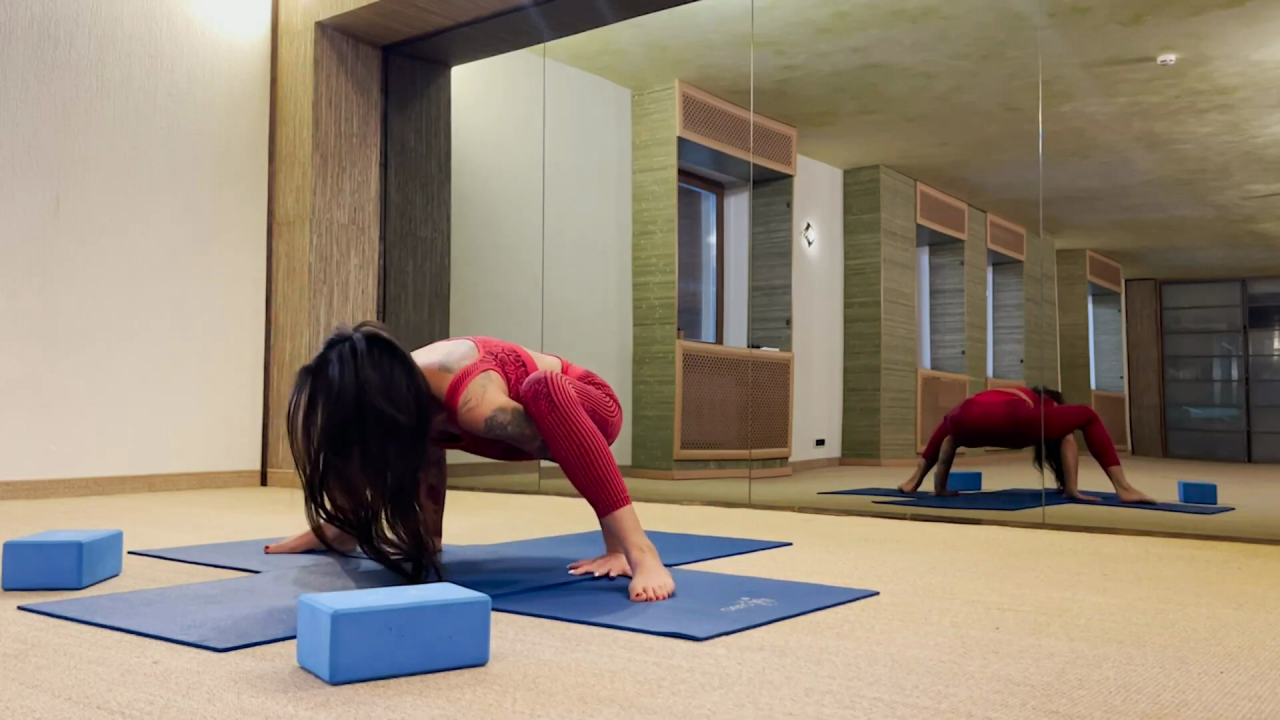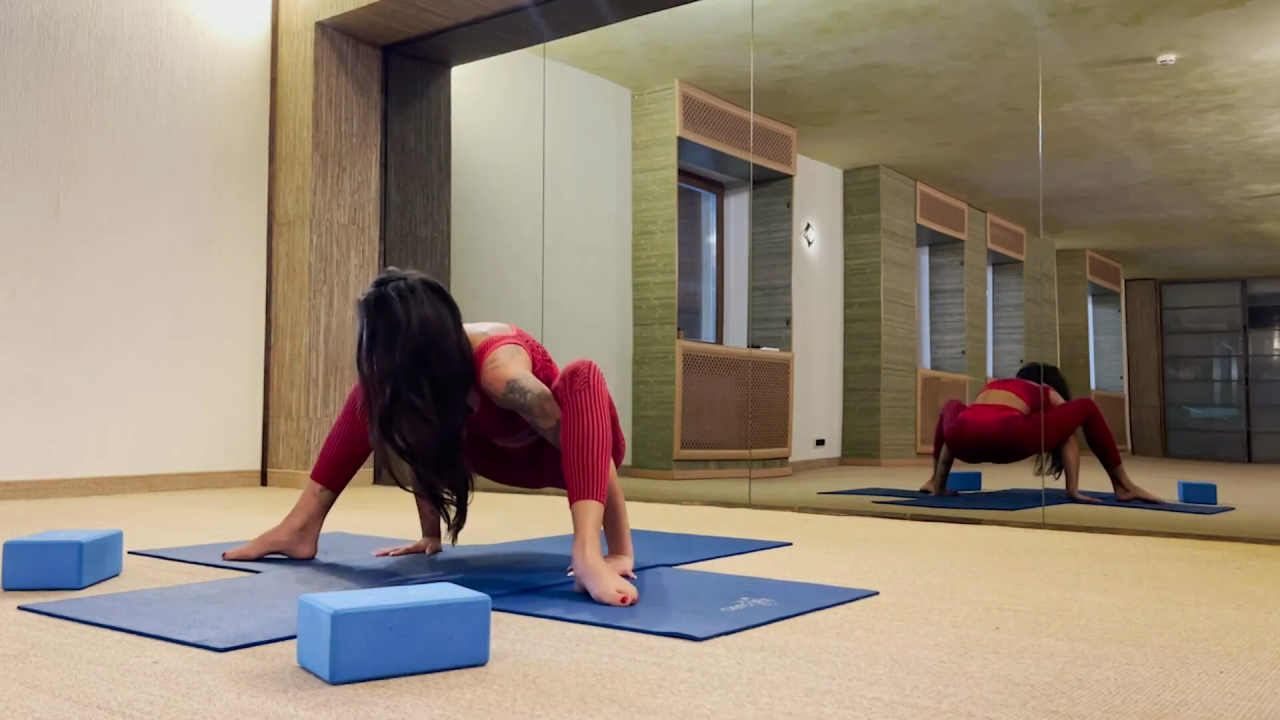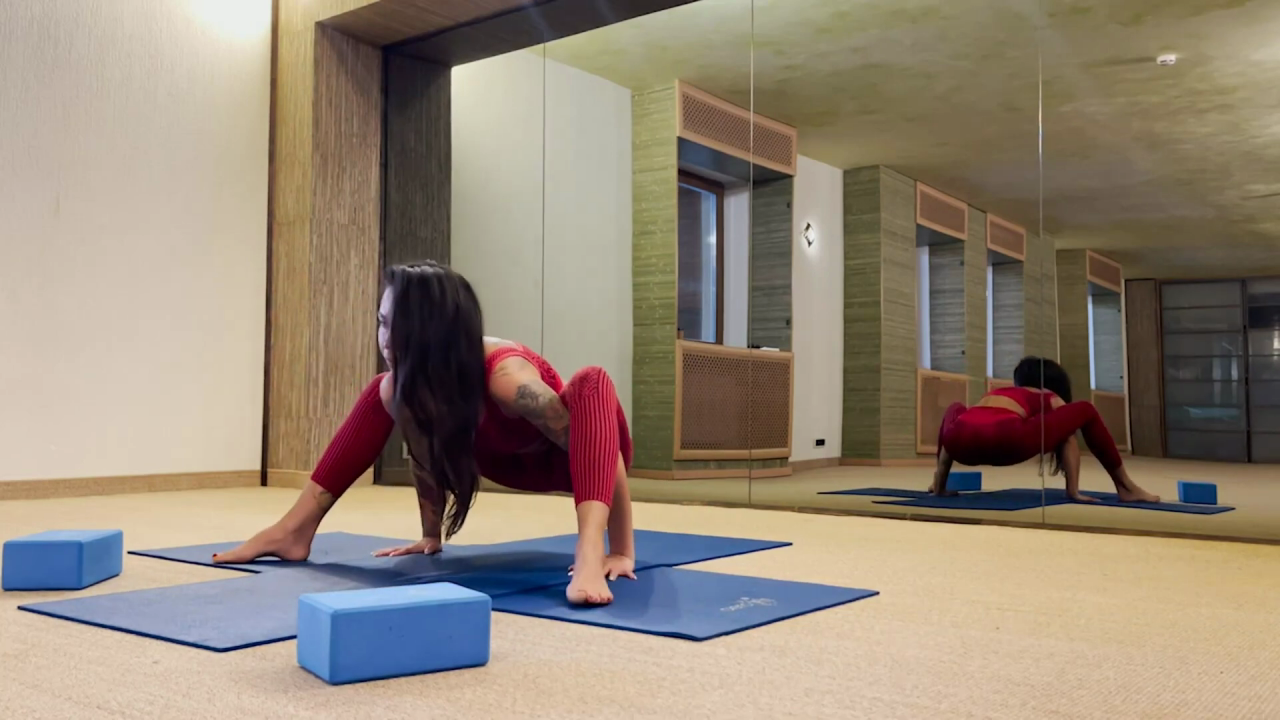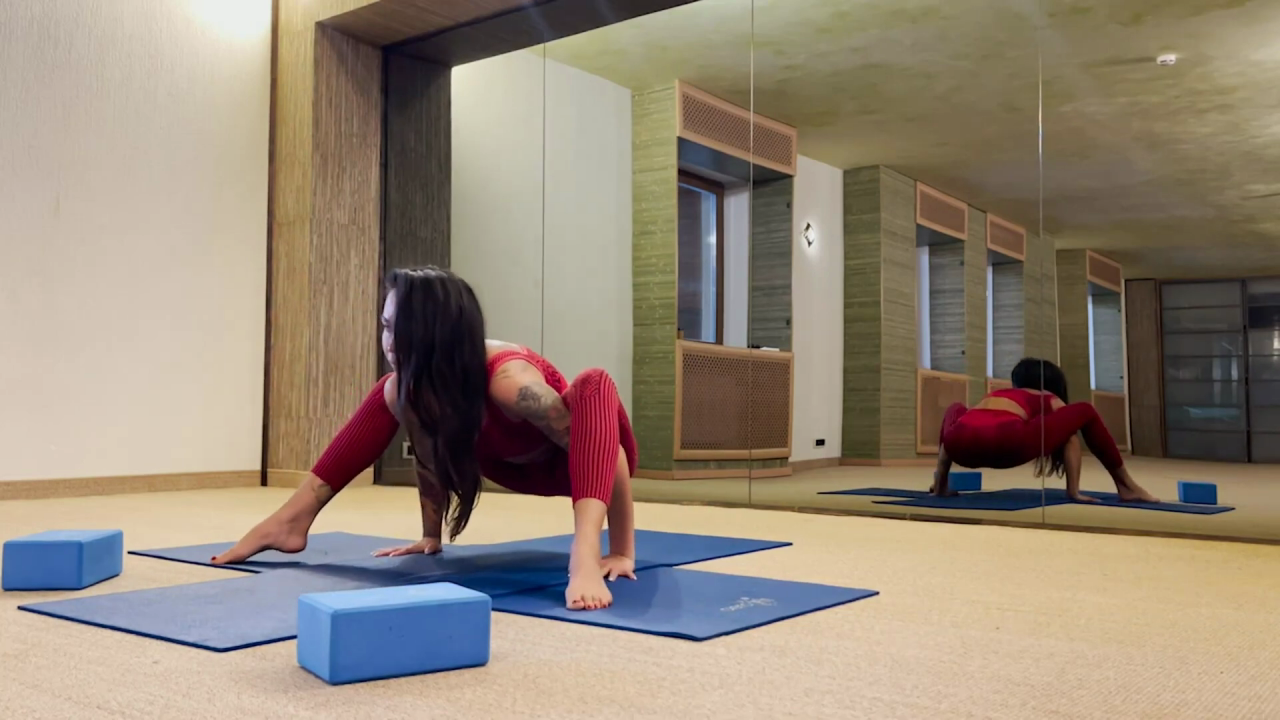
dt=0.7s
person 1, frame 1
left shoulder: (475, 402)
right shoulder: (403, 392)
right elbow: (429, 457)
left wrist: (624, 550)
right wrist: (430, 536)
left hip: (585, 411)
right hip: (533, 420)
left knee: (544, 391)
left ankle: (641, 553)
right ankle: (341, 531)
person 1, frame 2
left shoulder: (499, 370)
right shoulder: (412, 372)
left elbow: (598, 456)
right elbow: (421, 450)
left wrist: (620, 553)
right wrist: (430, 536)
left hip: (564, 451)
right hip: (508, 455)
left knee: (583, 377)
right knee: (373, 393)
left ankle: (587, 555)
right ankle: (303, 528)
person 1, frame 3
left shoulder: (507, 378)
right shoulder: (399, 385)
left elbow: (606, 453)
right elbow: (424, 455)
left wrist: (620, 553)
right wrist: (431, 535)
left hip: (566, 460)
right hip: (512, 460)
left knee: (592, 385)
right knee: (381, 394)
left ankle: (589, 555)
right ankle: (296, 530)
person 1, frame 4
left shoulder: (509, 381)
right shoulder: (405, 387)
left elbow: (612, 453)
right elbow: (429, 454)
left wrist: (622, 553)
right wrist: (431, 536)
left hip: (577, 463)
right hip: (515, 465)
left knee: (594, 386)
right knee: (387, 397)
left ankle: (585, 555)
right ankle: (293, 520)
person 2, frame 1
right shoulder: (1051, 407)
left elbow: (949, 439)
right elbow: (1067, 438)
left wrist: (940, 486)
right wrist: (1072, 488)
left hip: (968, 421)
right hip: (1011, 419)
left knee: (951, 421)
right knee: (1087, 417)
left ankle: (914, 481)
right ankle: (1123, 488)
person 2, frame 2
left shoulder: (993, 386)
right shoulder: (1051, 394)
right elbow: (1068, 438)
left wrist: (940, 485)
right wrist: (1073, 489)
left hip: (964, 437)
right hip: (1007, 437)
left knee: (951, 407)
right knee: (1087, 408)
left ankle: (933, 481)
right ankle: (1123, 487)
person 2, frame 3
left shoulder: (996, 393)
right shoulder: (1052, 399)
right elbow: (1069, 438)
left wrist: (939, 485)
right wrist: (1073, 490)
left hip: (962, 441)
right hip: (1006, 440)
left knee: (955, 410)
right knee: (1085, 411)
left ankle: (940, 484)
right ankle: (1125, 488)
person 2, frame 4
left shoulder: (995, 394)
right shoulder: (1052, 400)
left elbow: (948, 438)
right elbow: (1071, 440)
left wrist: (939, 485)
right wrist: (1074, 491)
left hip: (962, 444)
right hip: (1007, 442)
left knee: (956, 410)
right knee: (1085, 412)
left ankle: (941, 485)
right ankle: (1125, 486)
